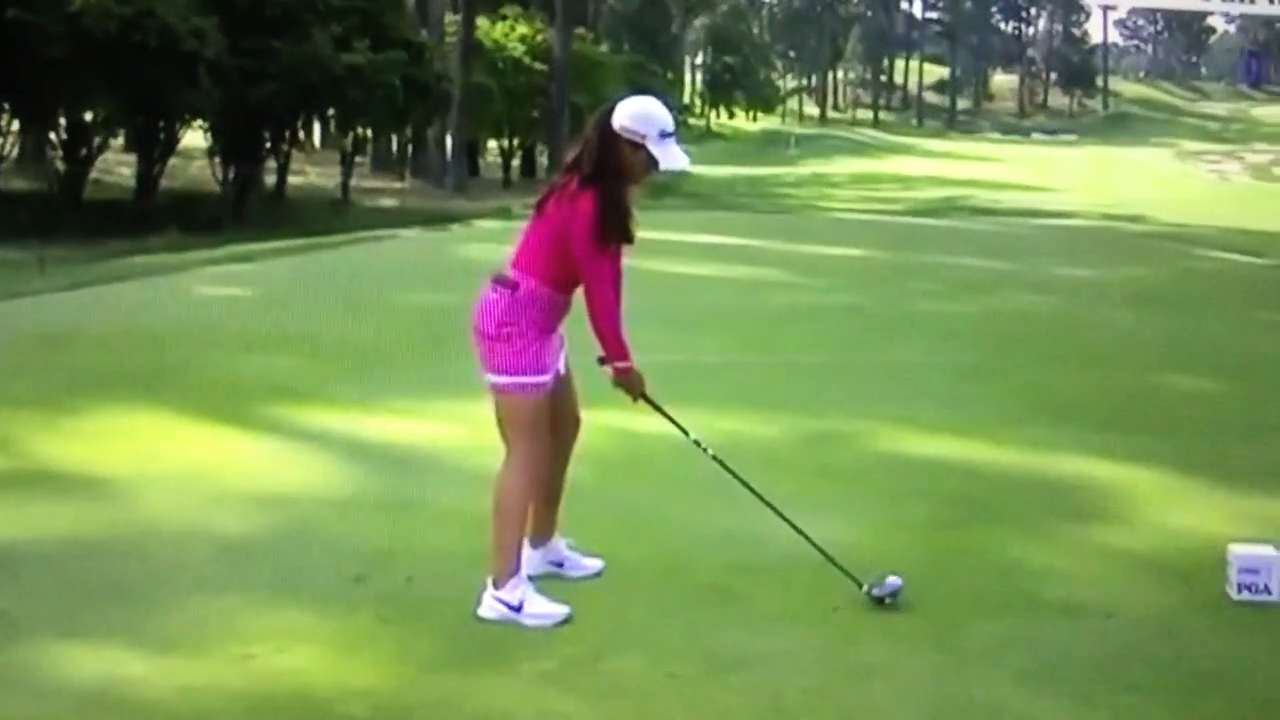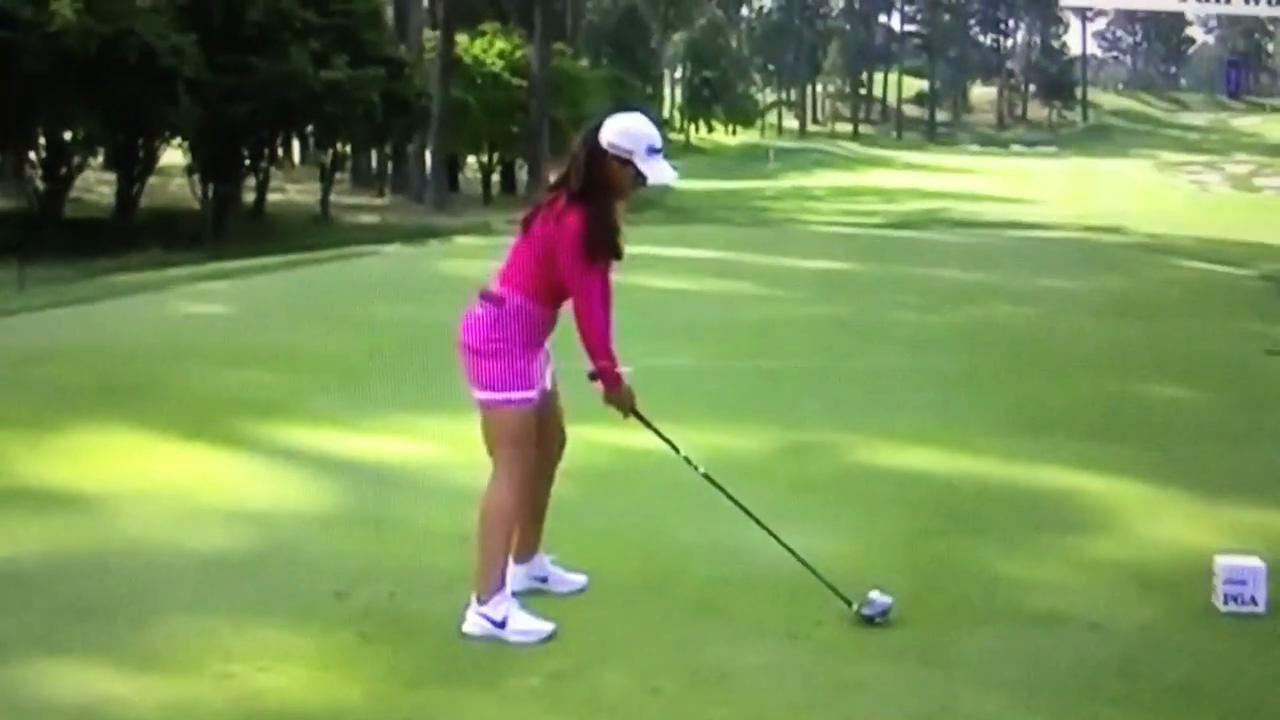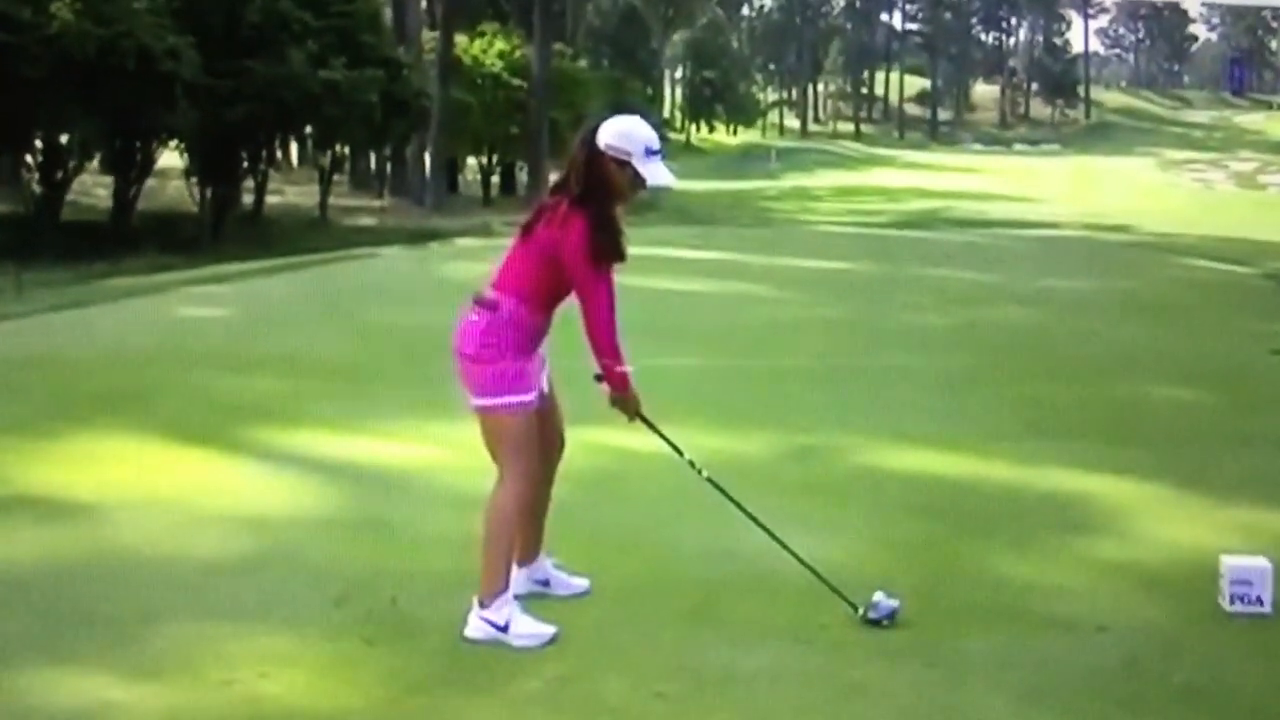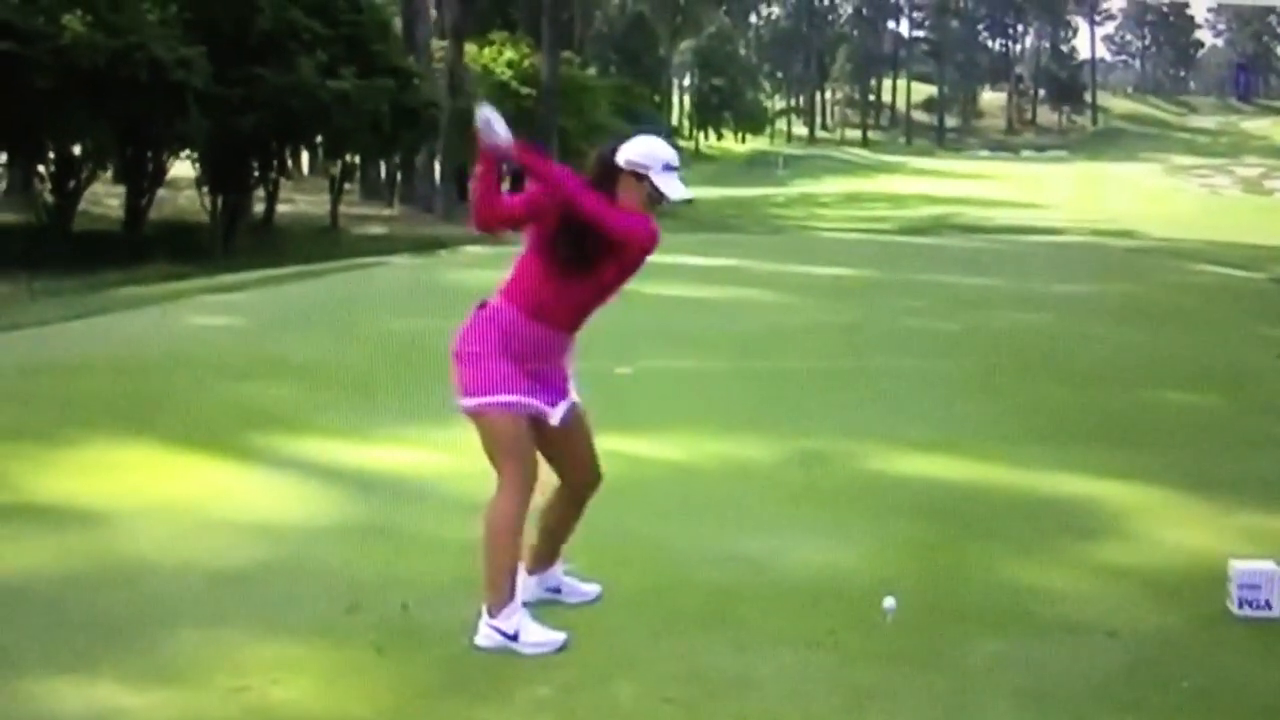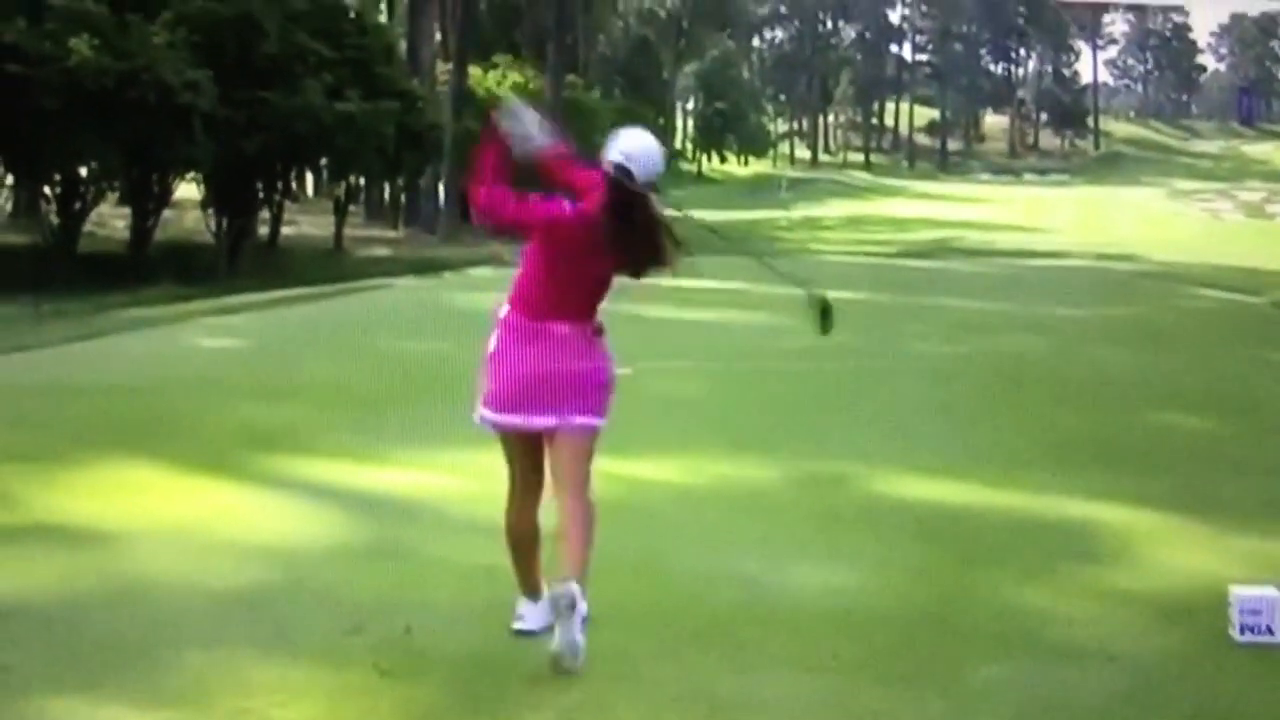
dt=0.7s
person 1, frame 1
left shoulder: (605, 195)
right shoulder: (583, 201)
left elbow: (608, 277)
right elbow: (598, 289)
left wrist: (618, 355)
right wrist: (621, 362)
left hip: (539, 321)
right hip: (514, 321)
left knee: (564, 429)
right knee: (527, 452)
left ankle: (542, 547)
right ankle: (503, 590)
person 1, frame 2
left shoulder: (594, 210)
right shoulder: (571, 217)
left elbow: (598, 292)
right elbow: (586, 304)
left wrist: (608, 369)
right wrist: (611, 378)
left hip: (526, 336)
right hip: (500, 336)
left knee: (550, 446)
right knee: (513, 467)
left ankle: (526, 563)
right ankle: (487, 606)
person 1, frame 3
left shoulder: (592, 213)
right shoulder: (574, 221)
left elbow: (602, 295)
right elbow: (594, 306)
left wrist: (614, 369)
right wrist: (619, 379)
left hip: (519, 340)
right hip: (496, 340)
left knee: (548, 449)
right knee: (518, 470)
left ankle: (528, 566)
right ankle: (490, 610)
person 1, frame 4
left shoulder: (641, 235)
right shoulder: (559, 200)
left elbow: (581, 201)
right elbow: (489, 217)
left wrist: (519, 152)
right wrist: (491, 155)
left hip: (545, 362)
right hip: (492, 346)
left knee: (584, 475)
right knee: (517, 479)
left ankle: (539, 571)
right ankle: (498, 618)
person 1, frame 5
left shoulder: (567, 218)
right shoulder: (631, 227)
left elbow: (484, 202)
right elbow: (578, 176)
left wrist: (501, 139)
right wrist: (540, 145)
left hip: (518, 351)
right hip: (579, 359)
left knee: (524, 488)
right knee: (572, 490)
left ankle: (530, 603)
right ankle: (569, 593)
